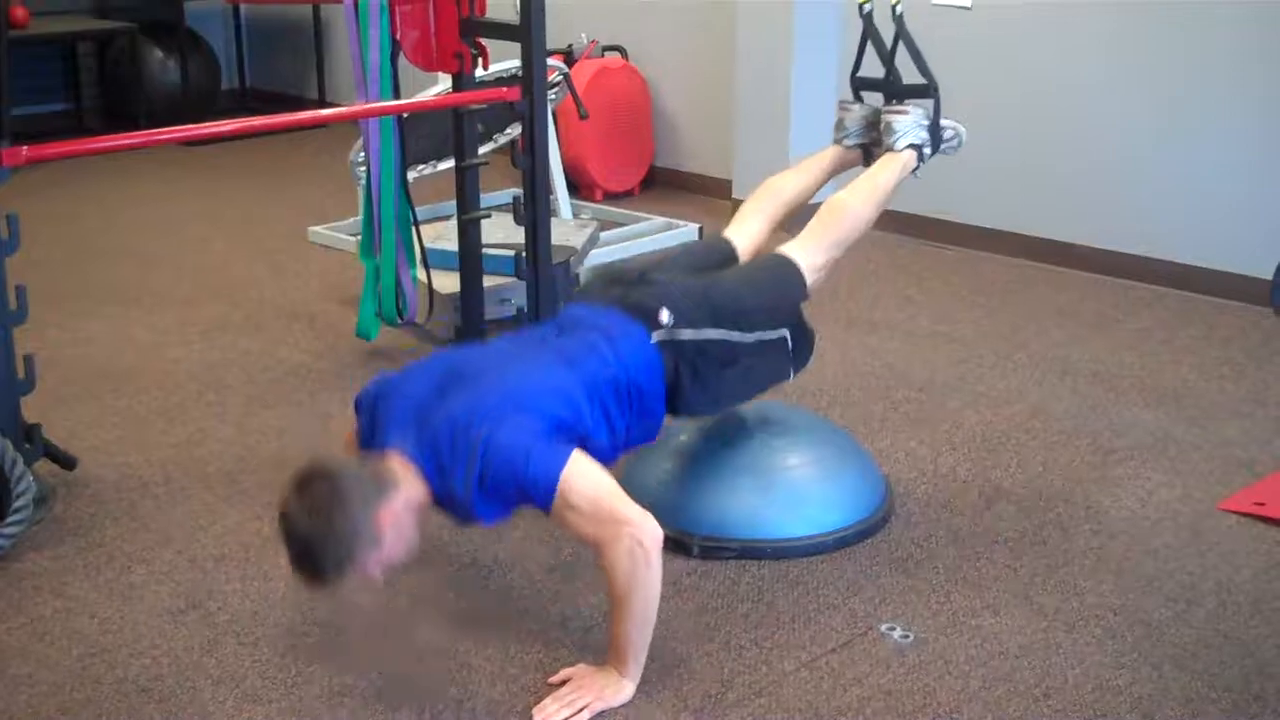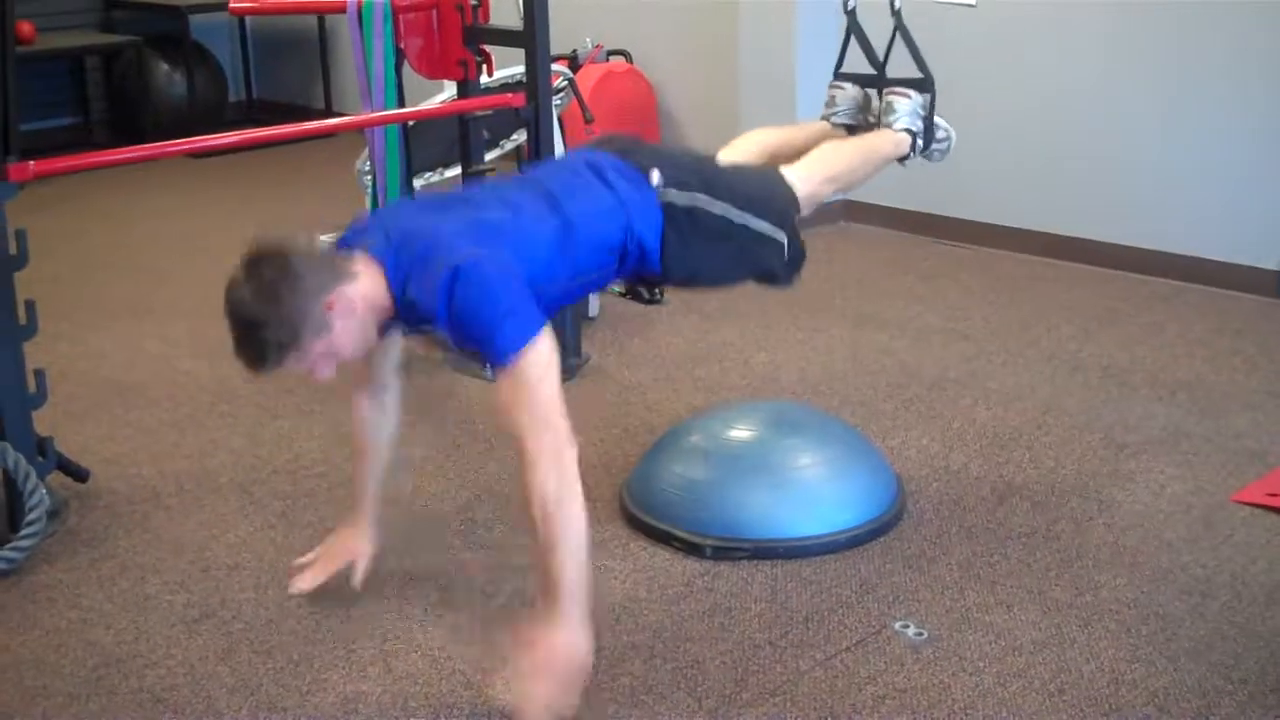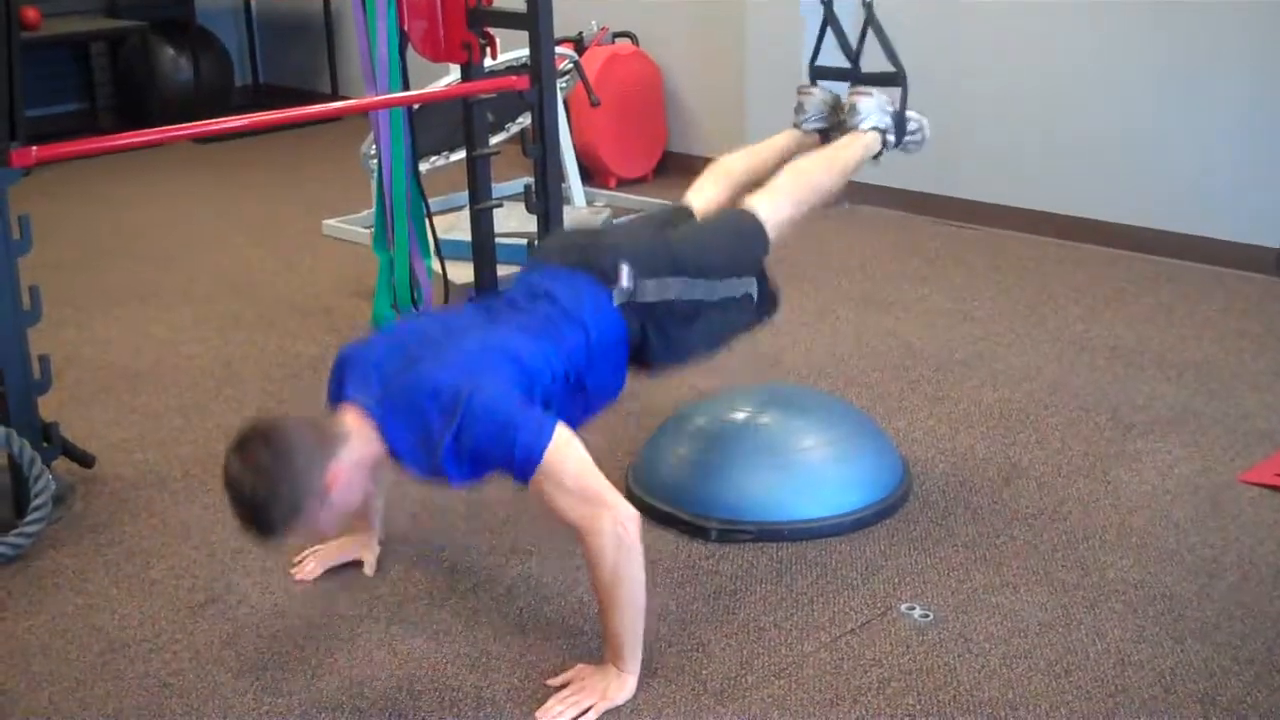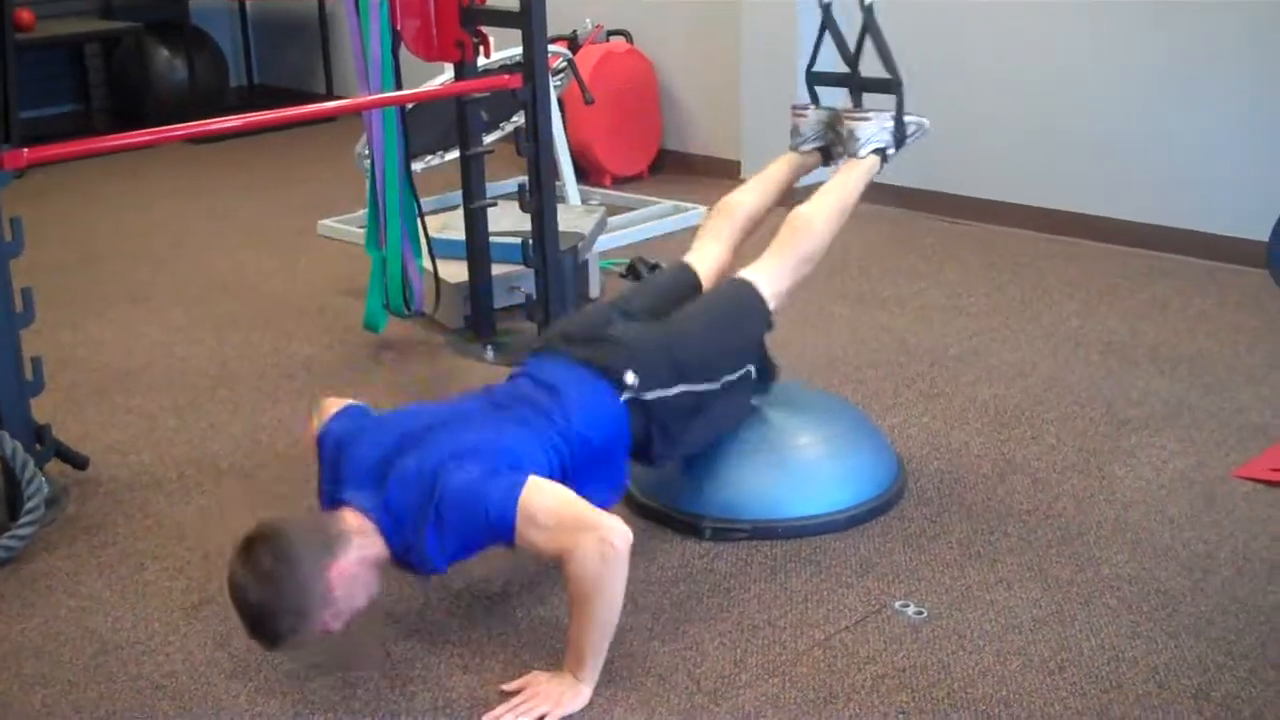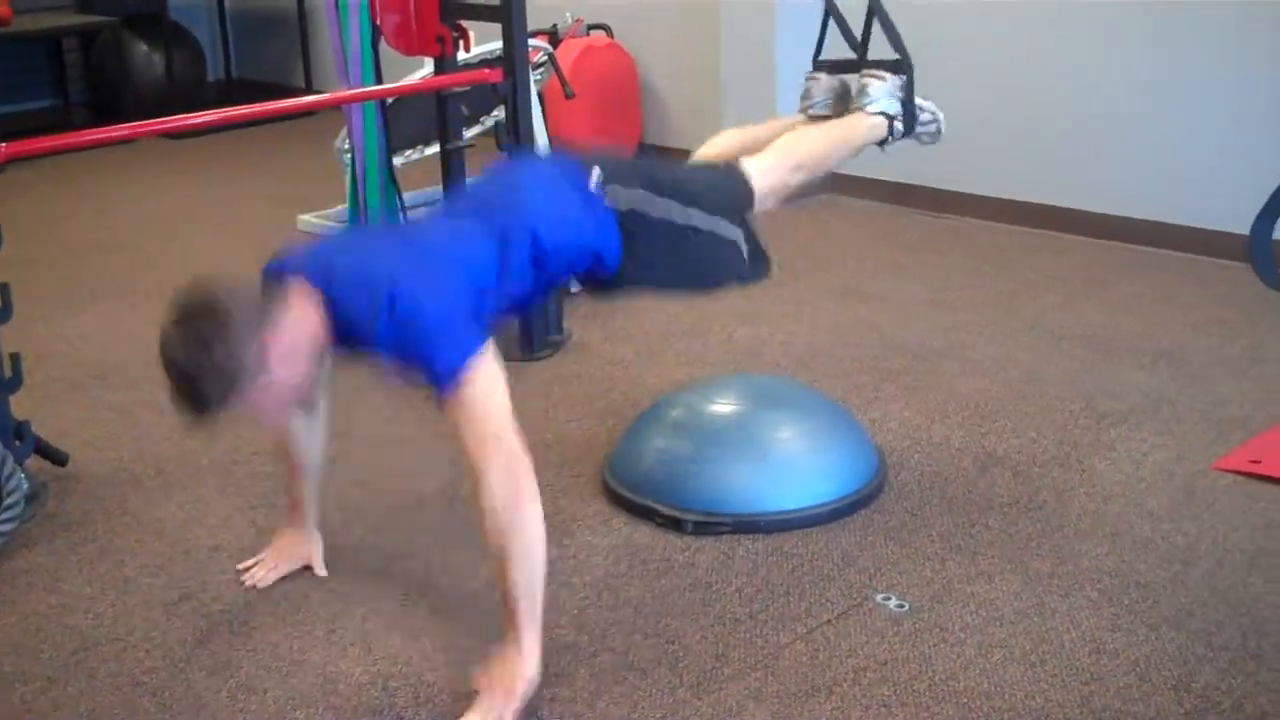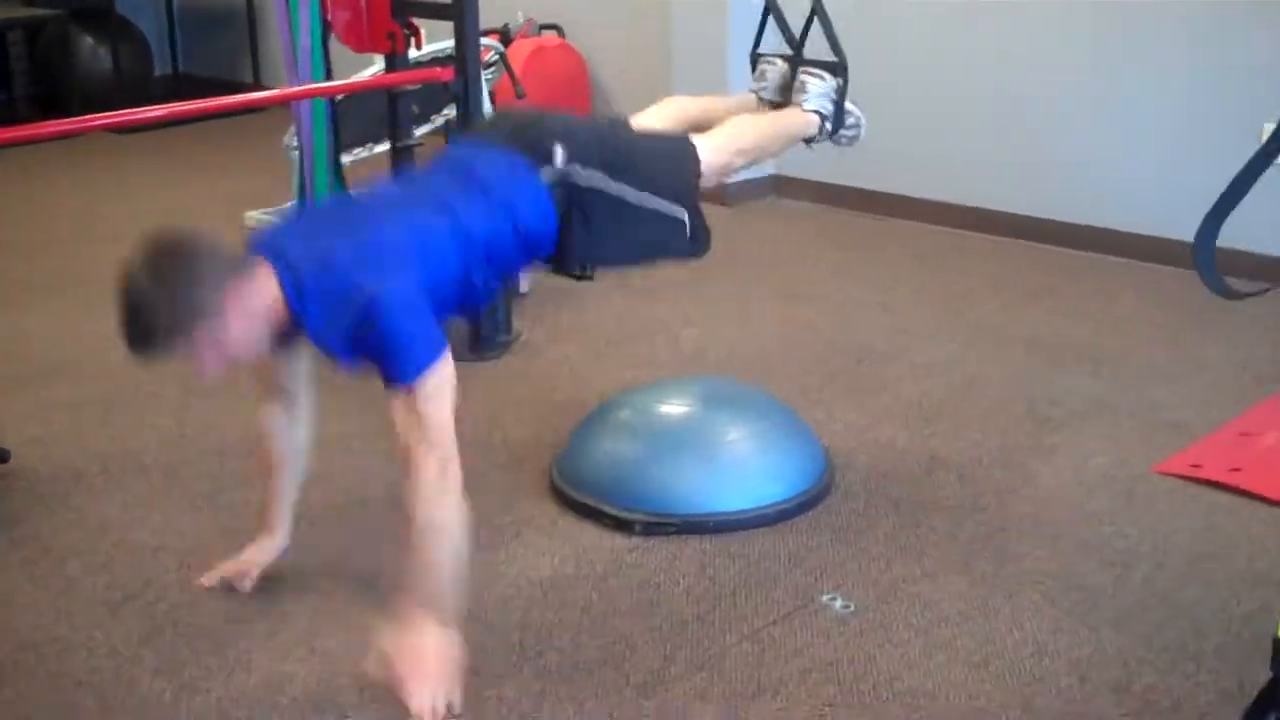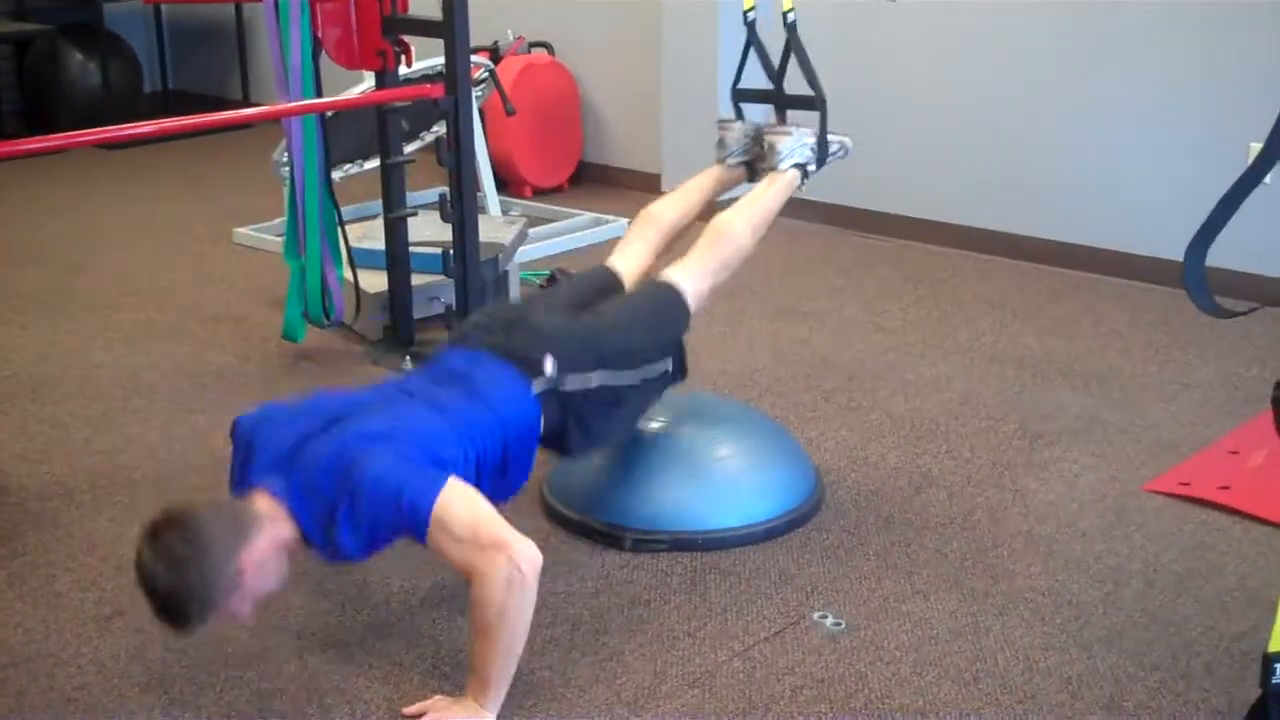
dt=0.7s
person 1, frame 1
left shoulder: (494, 453)
right shoulder: (388, 406)
left elbow: (638, 536)
right wrist: (358, 538)
left hip: (664, 348)
right hip: (602, 314)
left knee: (798, 264)
right knee: (741, 241)
left ankle: (905, 144)
right ankle: (850, 139)
person 1, frame 2
left shoulder: (467, 283)
right shoulder: (355, 261)
left elbow: (552, 455)
right elbow: (375, 386)
left wrist: (565, 619)
right wrist: (360, 525)
left hip: (648, 205)
right hip: (591, 182)
left knee: (786, 194)
right knee: (727, 170)
left ankle: (899, 128)
right ankle: (839, 116)
person 1, frame 3
left shoulder: (468, 420)
right shoulder: (356, 375)
left elbow: (613, 523)
right wrist: (364, 528)
left hip: (621, 305)
right hip: (561, 280)
left knee: (758, 224)
right knee: (699, 210)
left ankle: (869, 126)
right ankle: (810, 123)
person 1, frame 4
left shoulder: (448, 501)
right shoulder: (347, 457)
left elbow: (604, 542)
right elbow: (327, 404)
right wrist: (328, 545)
left hip: (629, 395)
right hip: (567, 359)
left knee: (765, 280)
right knee: (702, 263)
left ankle: (866, 145)
right ankle: (810, 144)
person 1, frame 5
left shoulder: (405, 307)
right shoulder: (289, 292)
left elbow: (505, 473)
right elbow: (304, 402)
left wrist: (523, 649)
right wrist: (301, 527)
left hip: (596, 215)
right hip: (535, 191)
left knee: (752, 185)
right knee: (703, 168)
left ankle: (876, 112)
right ankle: (820, 105)
person 1, frame 6
left shoulder: (371, 298)
right shoulder: (265, 273)
left elbow: (432, 470)
right elbow: (284, 399)
left wrist: (432, 623)
right wrist: (272, 531)
left hip: (552, 186)
right hip: (489, 166)
left knee: (695, 170)
right knee: (646, 136)
left ankle: (812, 109)
right ankle: (767, 91)
person 1, frame 7
left shoulder: (364, 489)
right shoulder: (258, 450)
left elbow: (514, 561)
right wrist: (227, 566)
left hip: (539, 385)
right hip: (480, 353)
left knee: (682, 288)
right knee: (626, 265)
left ankle: (787, 161)
right ankle: (735, 158)
